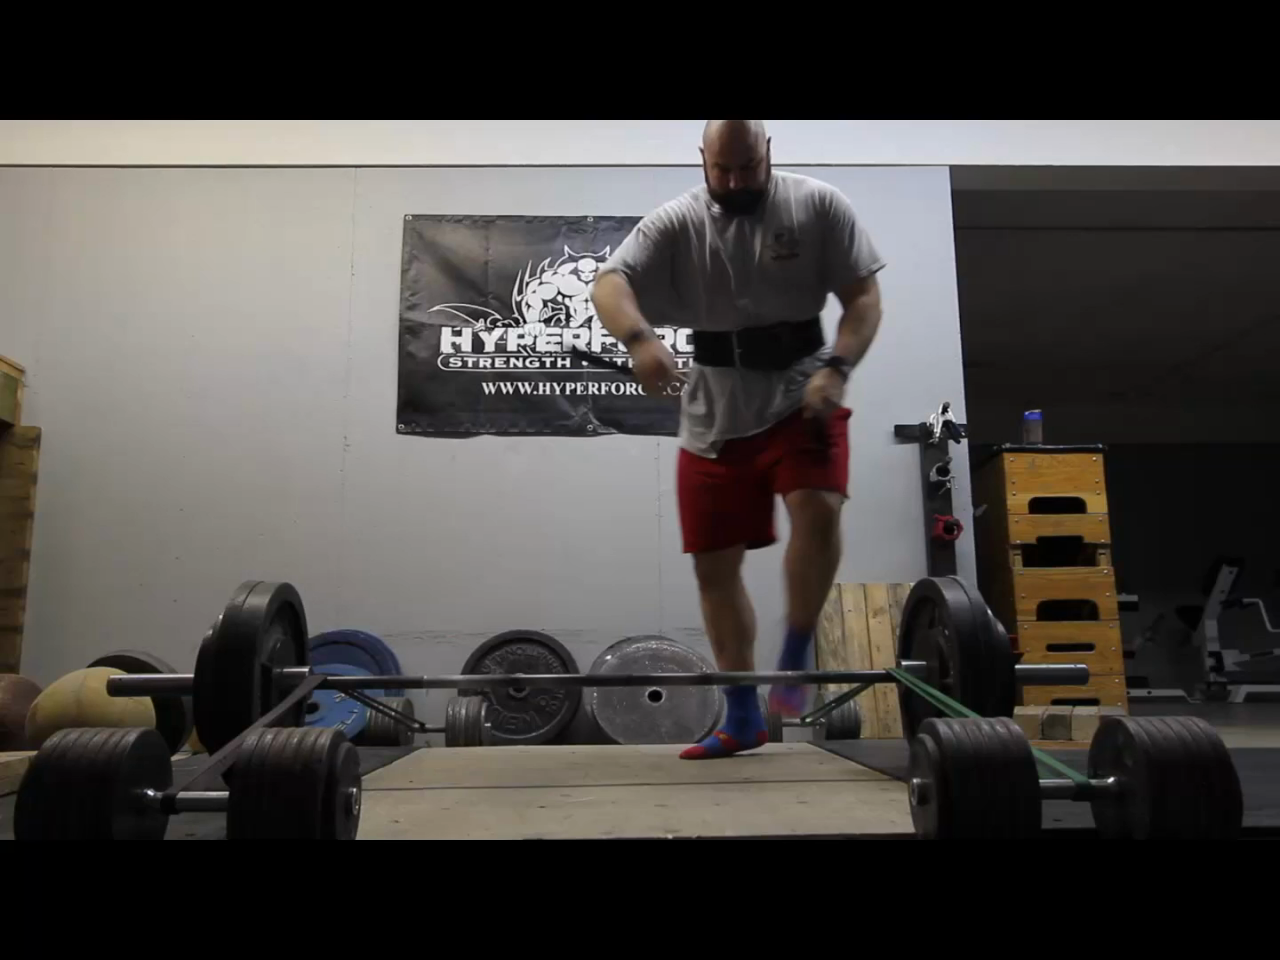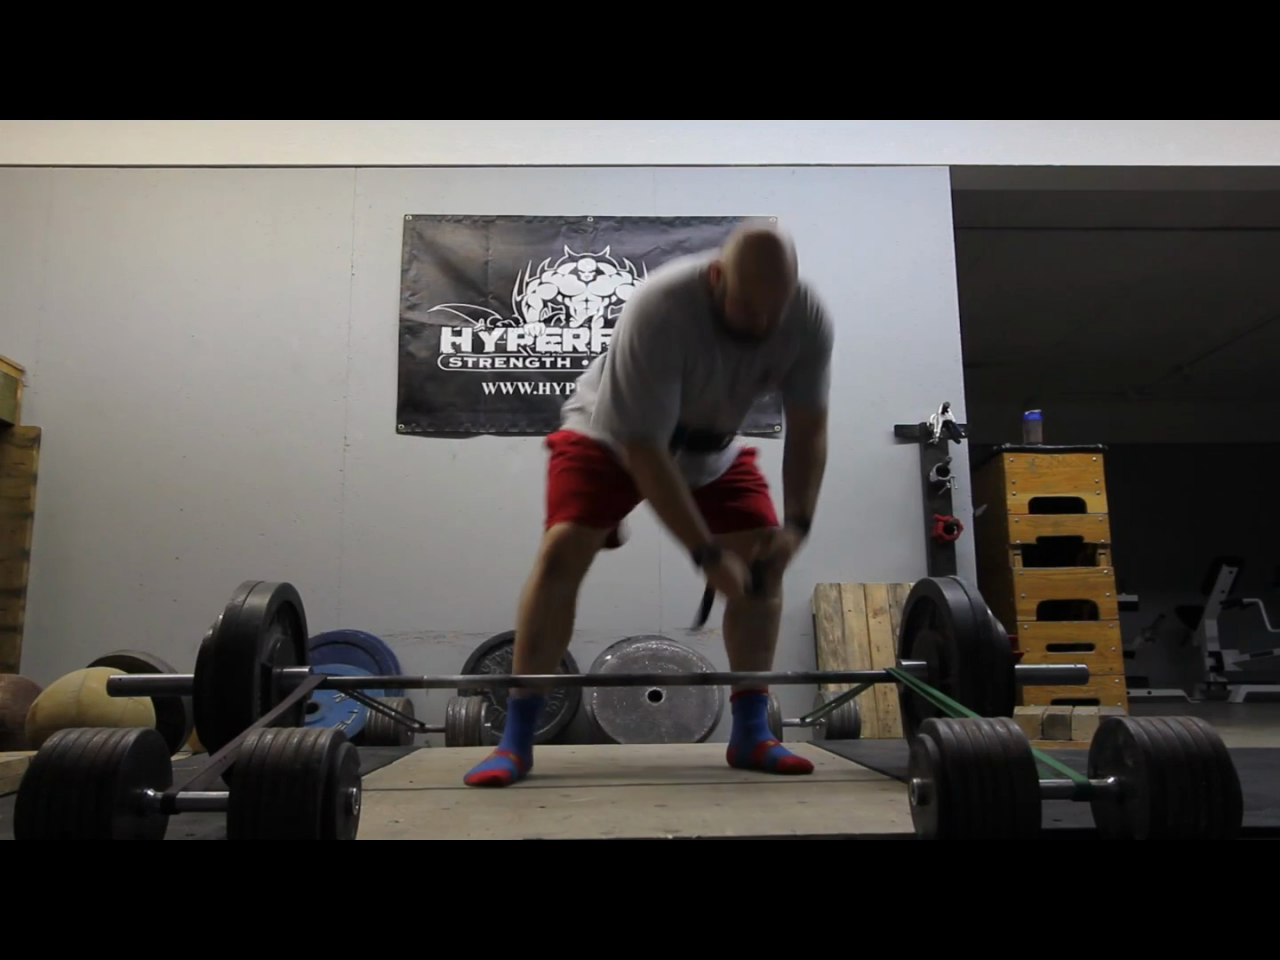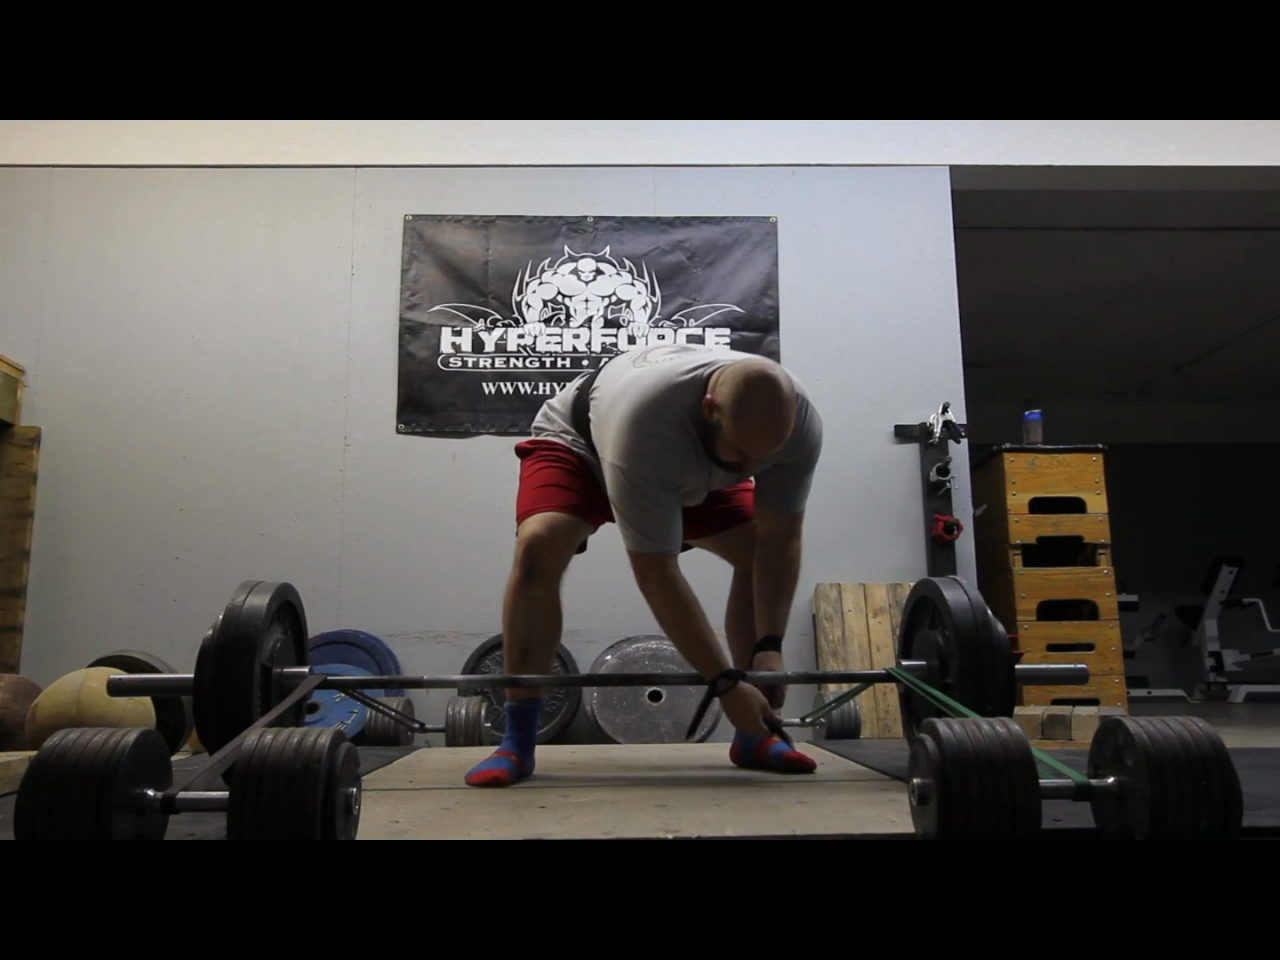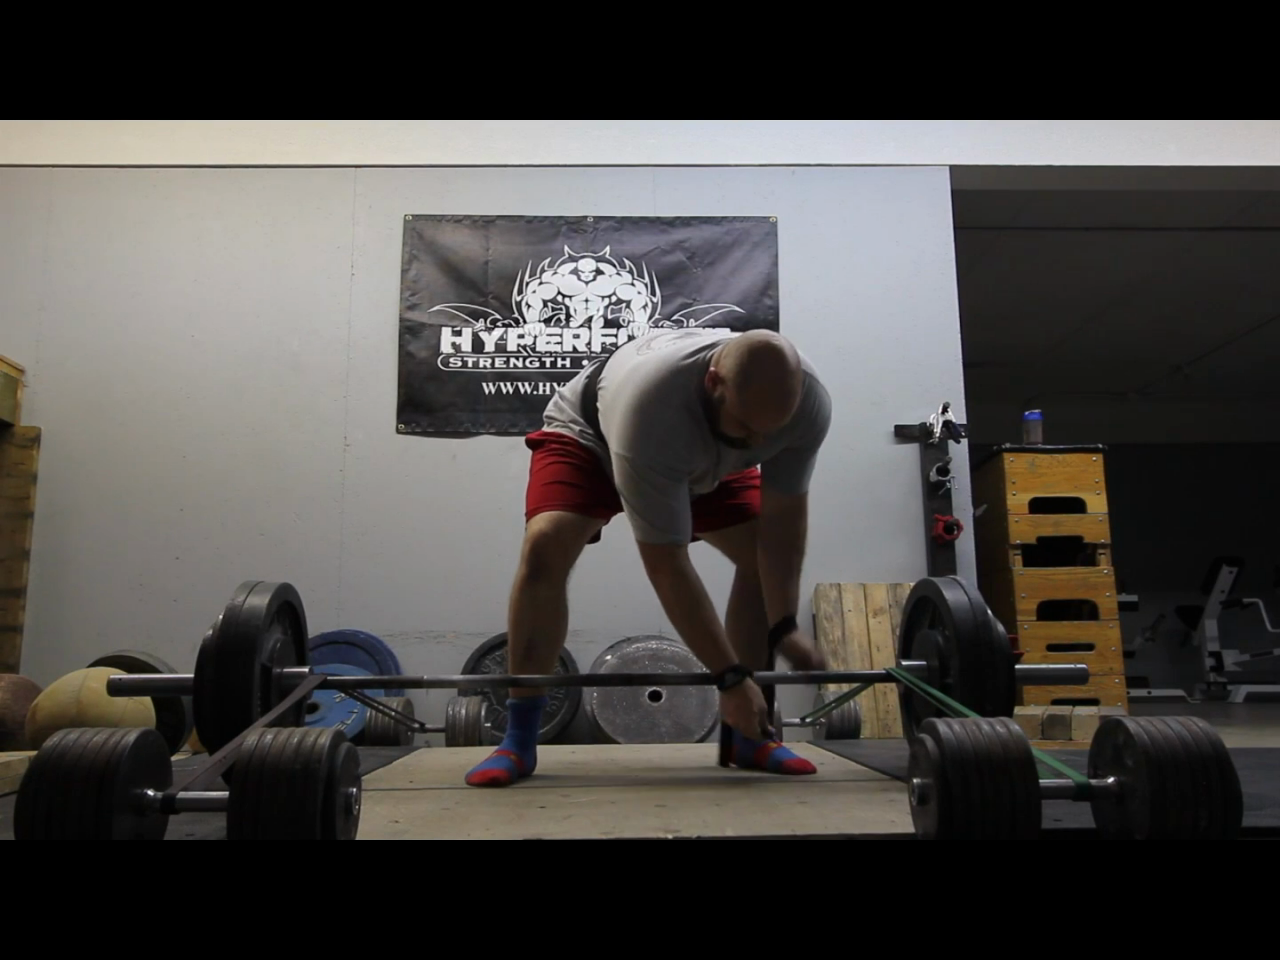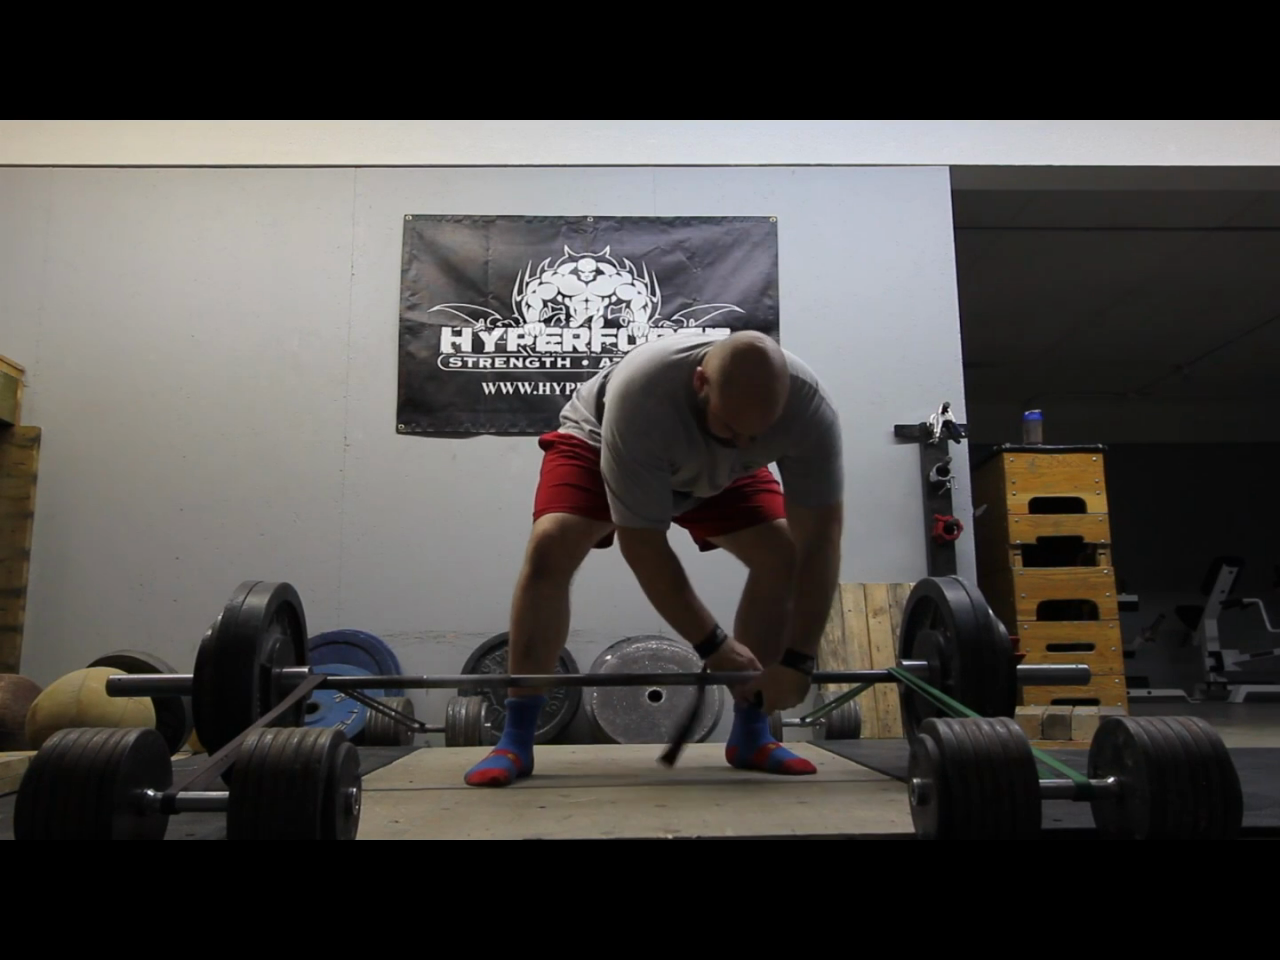
dt=0.5s
person 1, frame 1
left shoulder: (819, 206)
right shoulder: (676, 223)
left elbow: (864, 296)
right elbow: (612, 282)
left wrist: (833, 368)
right wrist: (638, 339)
left hip: (799, 406)
right hip: (715, 419)
left knee: (818, 512)
right knee: (715, 566)
left ankle: (793, 660)
right ankle: (740, 714)
person 1, frame 2
left shoulder: (809, 318)
right shoulder: (660, 310)
left elbow: (809, 429)
right elbow: (641, 447)
left wrist: (796, 524)
right wrist: (709, 553)
left hip: (710, 451)
right hip: (611, 432)
left knee: (764, 563)
right knee: (563, 550)
left ankle: (751, 732)
right ankle: (516, 737)
person 1, frame 3
left shoulder: (799, 423)
right shoulder: (646, 425)
left elbow: (780, 542)
right elbow: (656, 573)
left wrist: (768, 649)
right wrist: (726, 685)
right hip: (577, 442)
left knee: (760, 553)
right knee: (539, 546)
left ankle: (754, 735)
right ankle: (518, 740)
person 1, frame 4
left shoulder: (806, 400)
right shoulder: (652, 408)
left elbow: (782, 519)
right elbow: (667, 563)
left wrist: (786, 626)
right wrist: (731, 679)
right hip: (589, 434)
left knee: (761, 549)
right knee: (545, 546)
left ankle: (752, 736)
right ankle: (519, 740)
person 1, frame 5
left shoulder: (810, 408)
right shoulder: (642, 397)
left elbow: (819, 541)
right elbow: (643, 545)
left wrist: (799, 660)
right wrist: (714, 645)
right hip: (599, 435)
left knee: (782, 554)
right knee: (550, 546)
left ankle: (750, 735)
right ankle: (516, 739)
